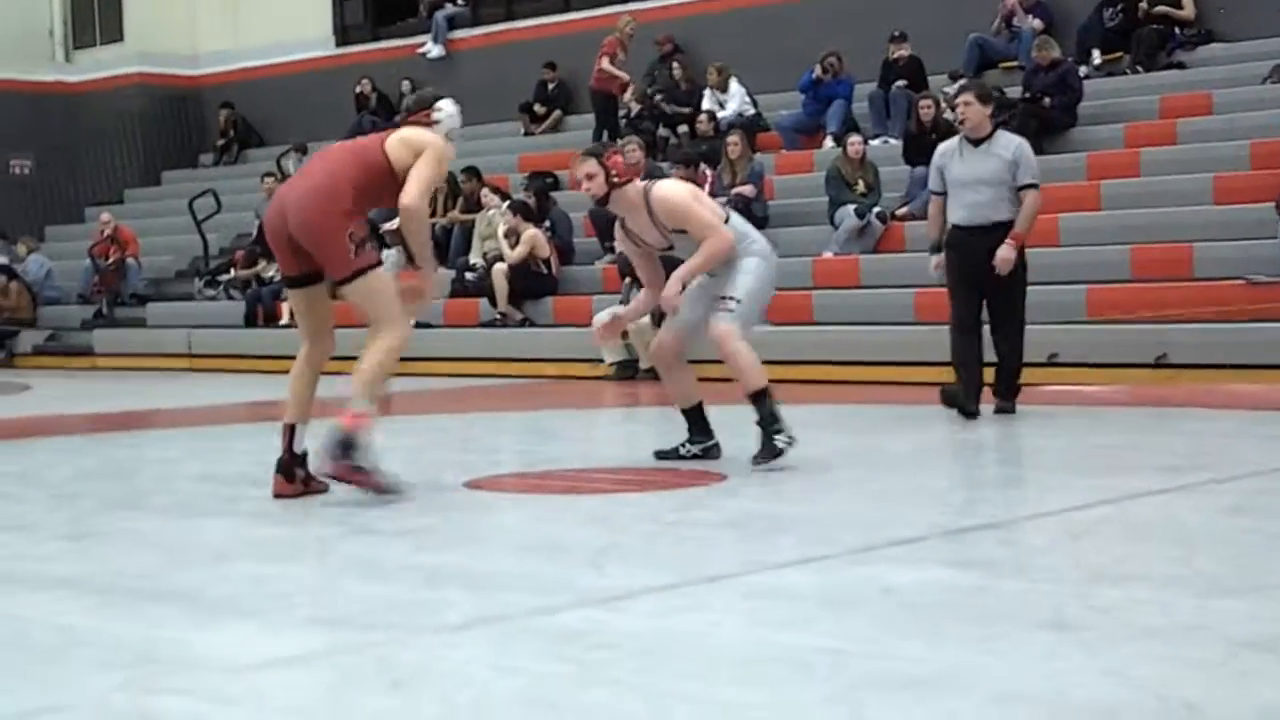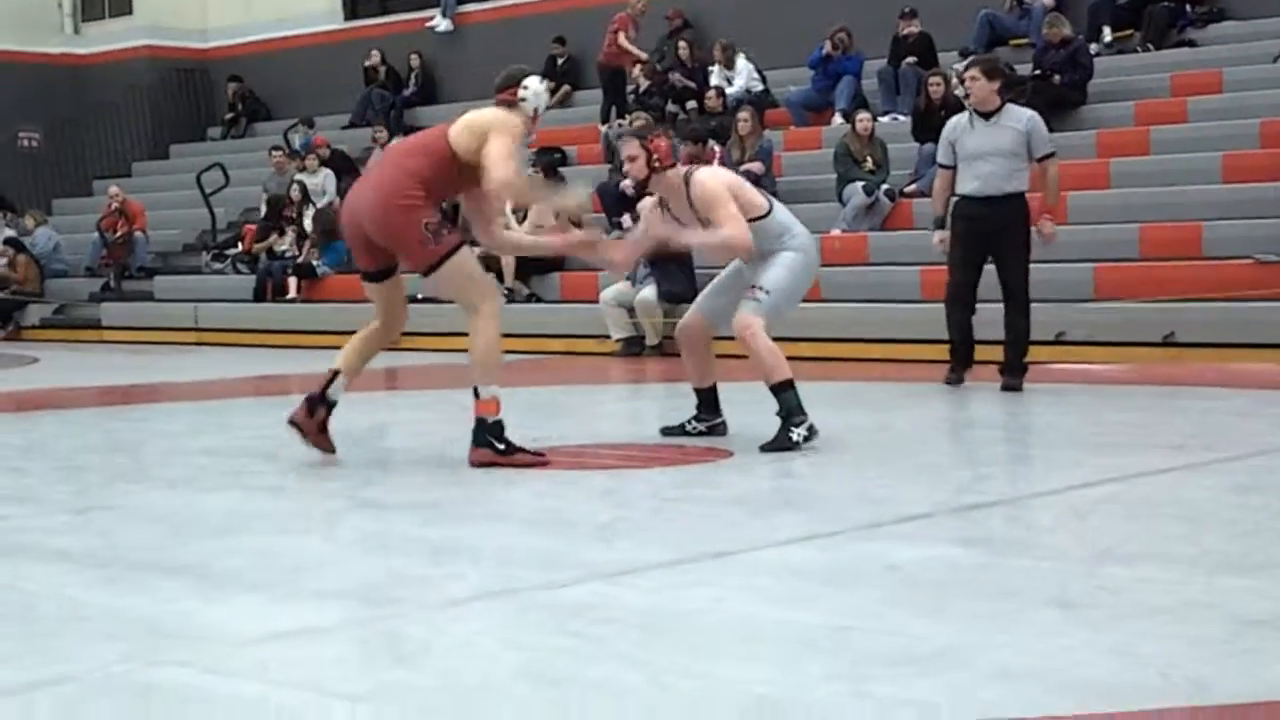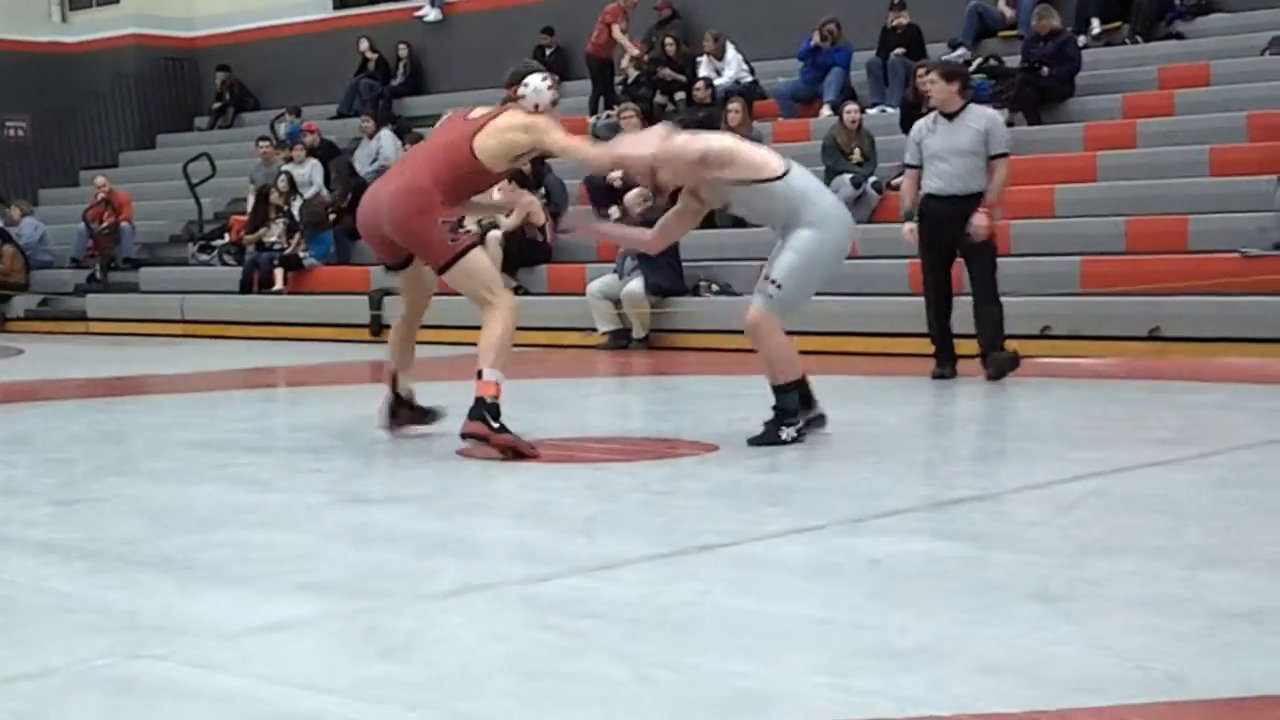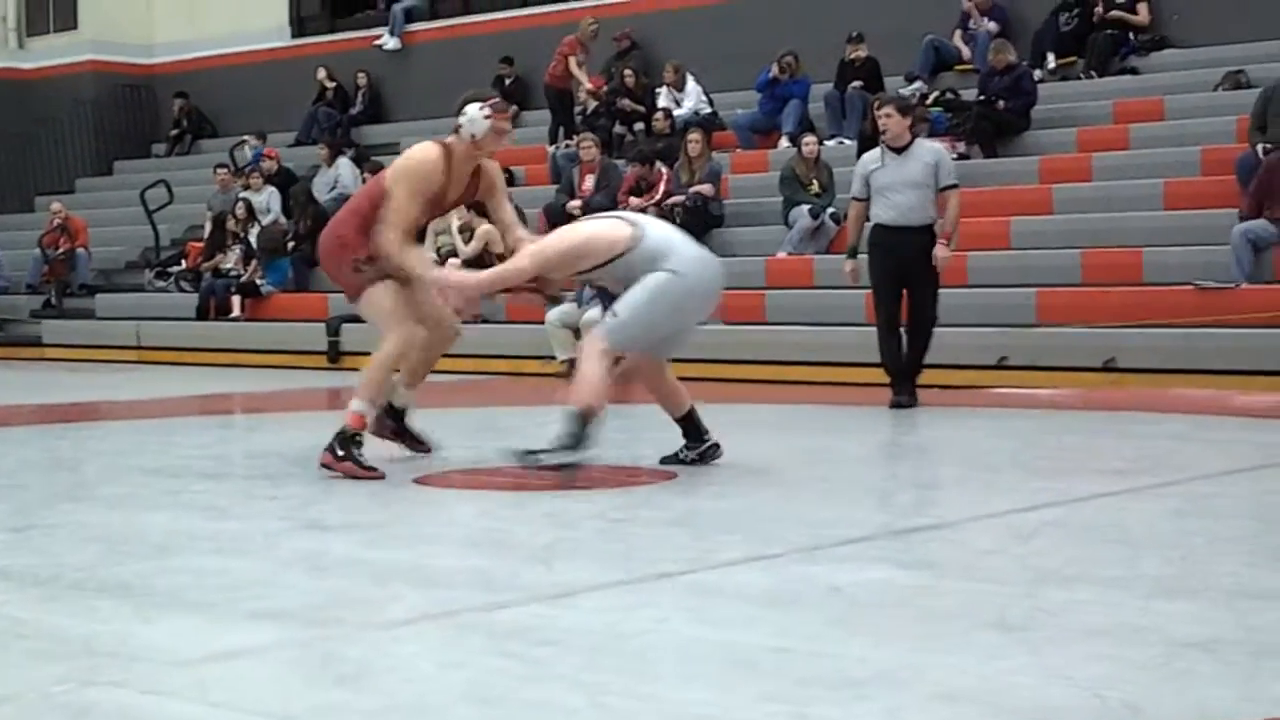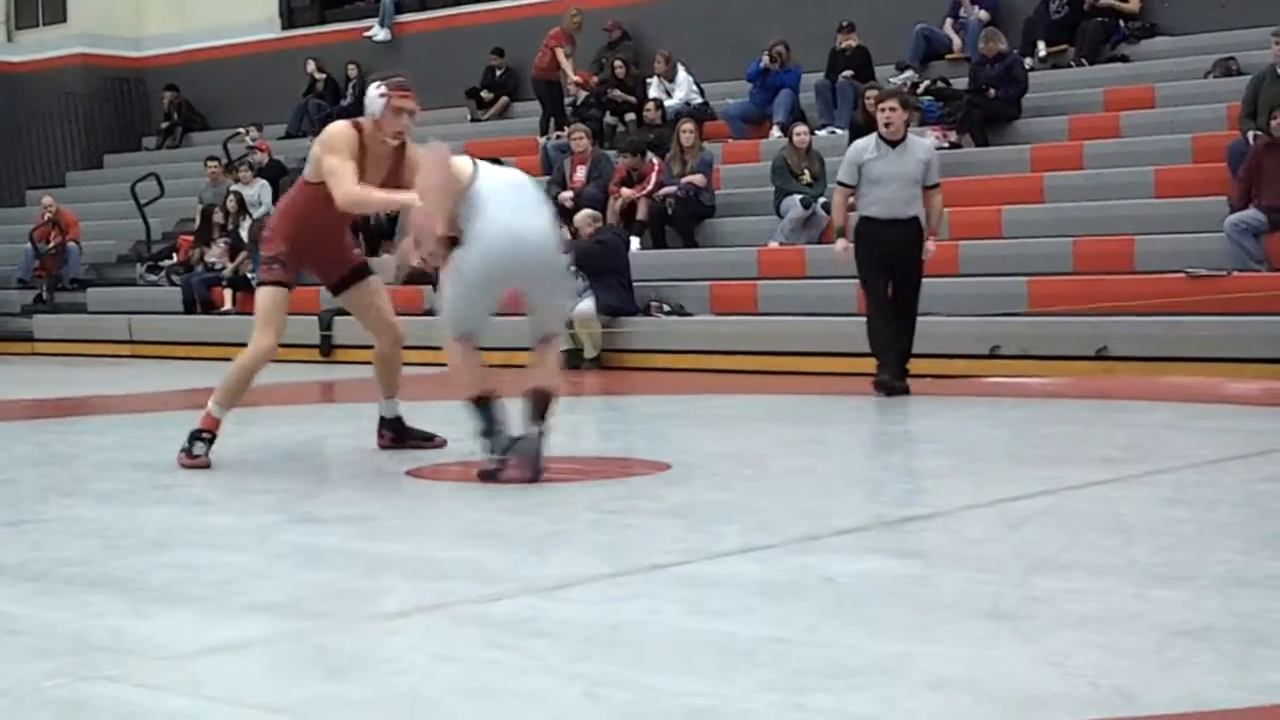
dt=0.4s
person 1, frame 1
left shoulder: (378, 145)
right shoulder: (437, 147)
right elbow: (411, 204)
left wrist: (386, 287)
right wrist: (427, 271)
left hip: (283, 205)
right hip: (321, 209)
left knee: (317, 343)
right knee: (393, 330)
left ankle: (290, 468)
right ankle: (346, 445)
person 1, frame 2
left shoulder: (477, 142)
right shoulder: (505, 124)
left elbow: (487, 233)
right elbow: (504, 184)
left wrist: (556, 243)
right wrist: (560, 199)
left hip: (358, 207)
right hip: (390, 206)
left knee: (390, 322)
right knee: (487, 306)
left ankle: (315, 408)
right ankle: (489, 438)
person 1, frame 3
left shoulder: (466, 117)
right shoulder: (528, 126)
right elbow: (596, 157)
left wrist: (472, 197)
left hip: (375, 205)
right hip: (417, 209)
left knee: (417, 298)
right knee: (501, 304)
left ankle: (399, 402)
right ankle: (485, 416)
person 1, frame 4
left shoulder: (486, 172)
right shoulder: (428, 161)
left elbow: (514, 232)
right elbow: (390, 240)
right wrist: (433, 288)
left hip: (380, 246)
right hip: (347, 241)
left knee: (446, 329)
right knee: (404, 334)
left ankle: (390, 411)
right ankle: (344, 444)
person 1, frame 5
left shoulder: (409, 157)
right shoulder: (340, 136)
right elbow: (347, 198)
right wrist: (406, 199)
left hip: (332, 242)
right hip: (285, 238)
left knee: (390, 331)
right knee: (265, 345)
left ankle: (392, 425)
right ankle: (203, 432)
person 2, frame 1
left shoulder: (1015, 147)
right shoulder: (944, 152)
left elbow: (1030, 200)
right elbow: (937, 204)
left wrist: (1012, 243)
right wrist: (936, 249)
left hip: (1002, 241)
right hip: (960, 242)
left knee: (1008, 322)
right knee: (963, 321)
left ankle: (1005, 393)
right ankle: (967, 392)
person 2, frame 2
left shoulder: (1027, 120)
right shoulder: (954, 127)
left elbow: (1049, 168)
right elbow: (943, 178)
left wrist: (1048, 214)
right wrist: (939, 223)
left hip: (1010, 212)
right hip: (968, 213)
left knee: (1016, 292)
right knee: (959, 292)
left ankle: (1013, 370)
right ankle: (960, 362)
person 2, frame 3
left shoulder: (988, 119)
right shoulder: (920, 128)
left elbow: (1000, 169)
right elbow: (911, 177)
left wrist: (985, 211)
right wrist: (908, 217)
left hip: (975, 211)
right hip: (933, 211)
left knee: (984, 282)
right knee: (935, 288)
left ankle: (994, 353)
right ankle: (945, 359)
person 2, frame 4
left shoulder: (935, 153)
right shoulder: (868, 161)
left elbow: (952, 199)
right elbow: (857, 210)
left wrist: (944, 241)
right wrist: (851, 253)
left hip: (922, 240)
right hip: (884, 241)
left knee: (923, 317)
right knee: (887, 318)
left ankle: (909, 379)
right ankle: (900, 386)
person 2, frame 5
left shoulder: (925, 150)
right shoulder: (859, 150)
left elbow: (933, 196)
right elbow: (841, 195)
left wrist: (931, 236)
right wrist: (842, 234)
left hip: (909, 232)
right hip: (871, 231)
left knee: (906, 305)
right knee: (877, 303)
left ankle: (898, 371)
right ankle: (885, 369)
person 3, frame 1
left shoulder: (664, 195)
right shoulder: (624, 231)
left elbow: (722, 239)
right elbow: (653, 291)
left wrist: (679, 279)
right wrist: (622, 319)
left hip: (750, 257)
right hip: (716, 271)
left knee: (723, 332)
right knee: (663, 350)
left ankle: (775, 429)
right ankle: (702, 438)
person 3, frame 2
left shoulder: (702, 185)
right shoulder: (659, 206)
left elbow: (740, 241)
right elbow: (622, 259)
left wrist: (677, 235)
left hip: (787, 251)
right hip: (756, 260)
left knee: (746, 326)
right knee: (689, 330)
left ankle: (797, 421)
right ankle: (708, 416)
person 3, frame 3
left shoulder: (699, 150)
right shoulder: (696, 194)
left elbow: (648, 153)
right elbow: (655, 242)
left wrist: (630, 147)
right wrist: (599, 229)
left hip: (821, 225)
right hip: (805, 227)
left knee: (760, 321)
right knee: (760, 321)
left ankle: (792, 419)
right ankle: (805, 408)
person 3, frame 4
left shoulder: (554, 250)
right shoulder: (587, 241)
left elbow: (482, 283)
left wrist: (439, 276)
left hip: (682, 273)
right hip: (703, 271)
left knee: (596, 349)
right knee: (647, 365)
left ankle: (570, 446)
right ankle: (700, 442)
person 3, frame 5
left shoulder: (455, 169)
right shoulder: (520, 178)
left elbow: (434, 157)
left wrist: (427, 225)
left hip: (493, 243)
right hip: (545, 246)
left knee: (459, 341)
right knee: (547, 340)
left ankle: (497, 437)
right ankle: (534, 431)
